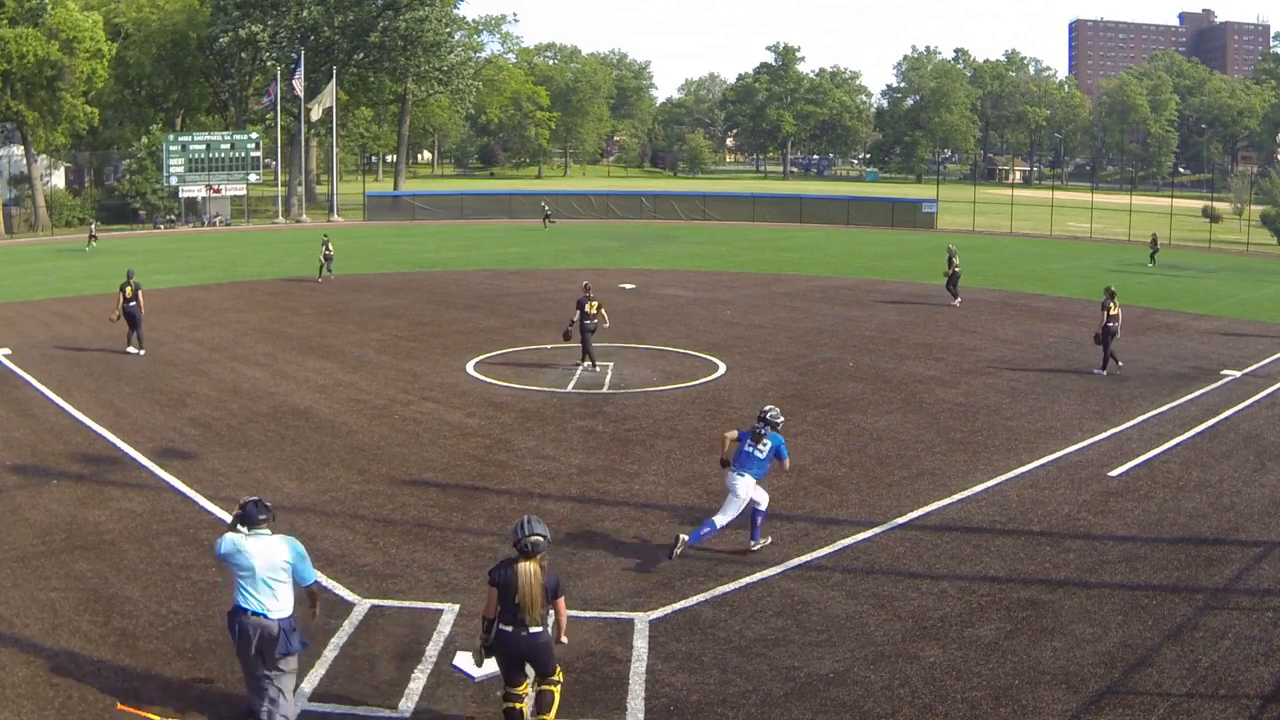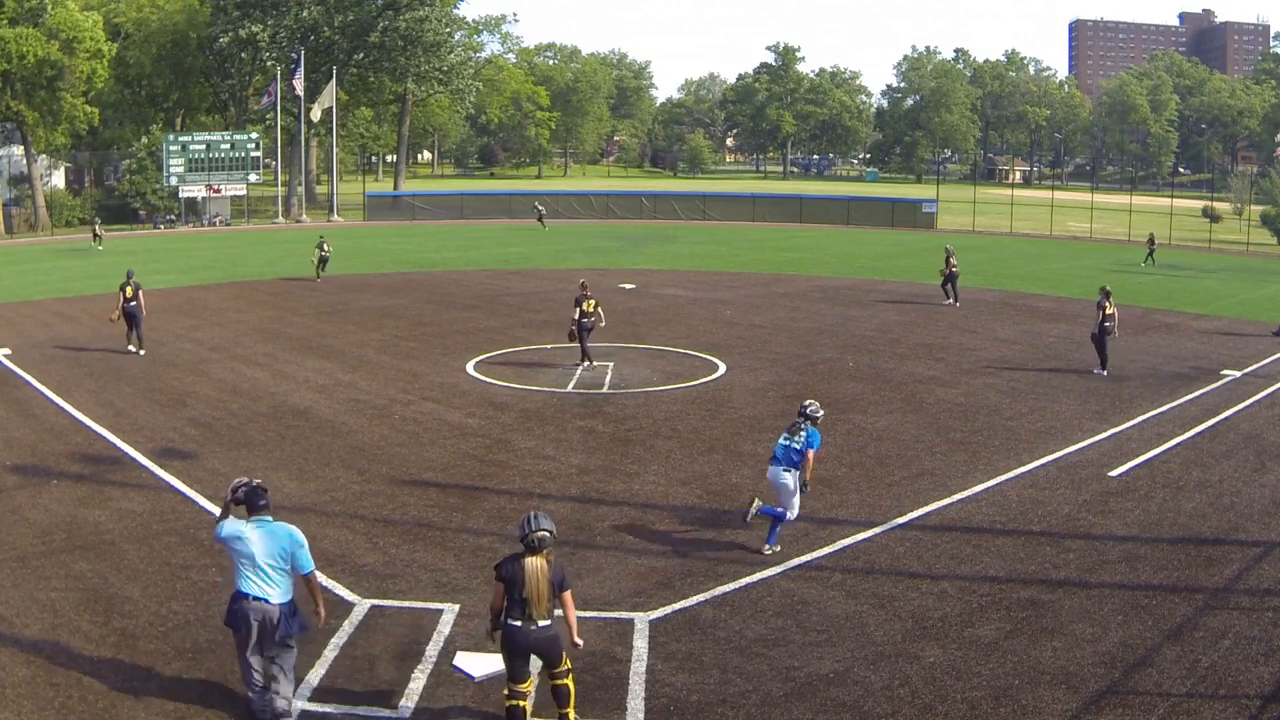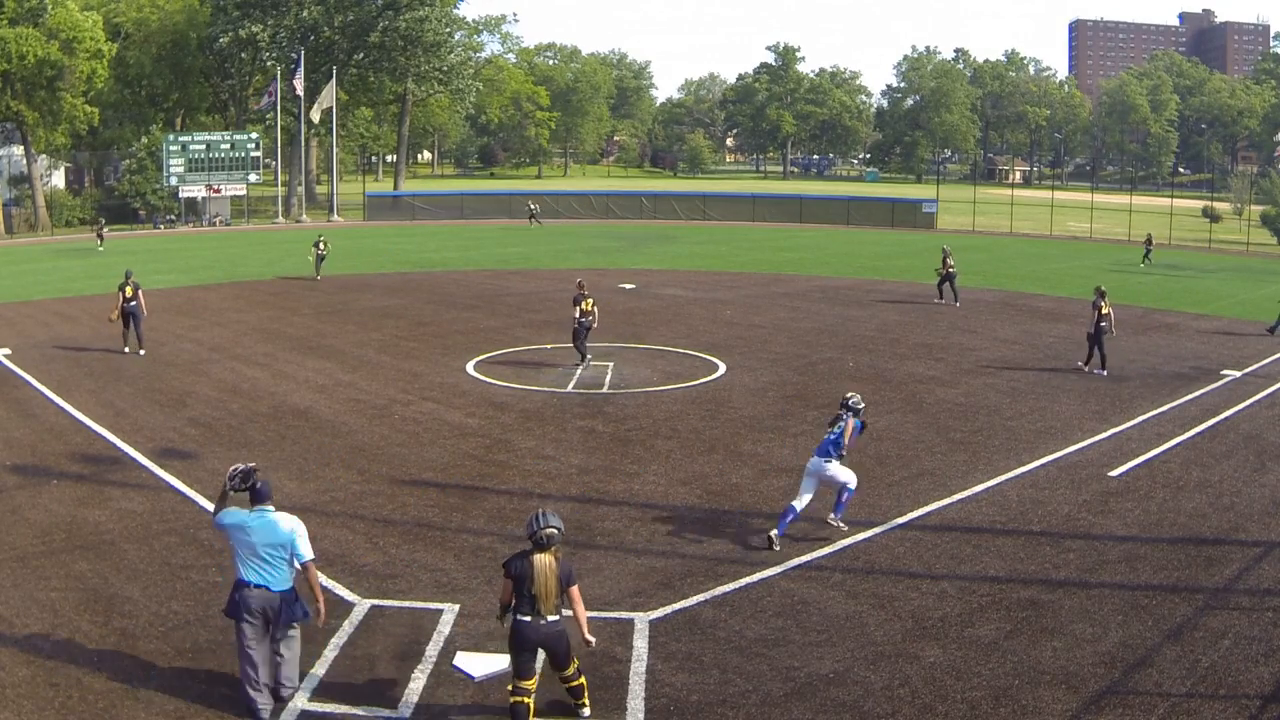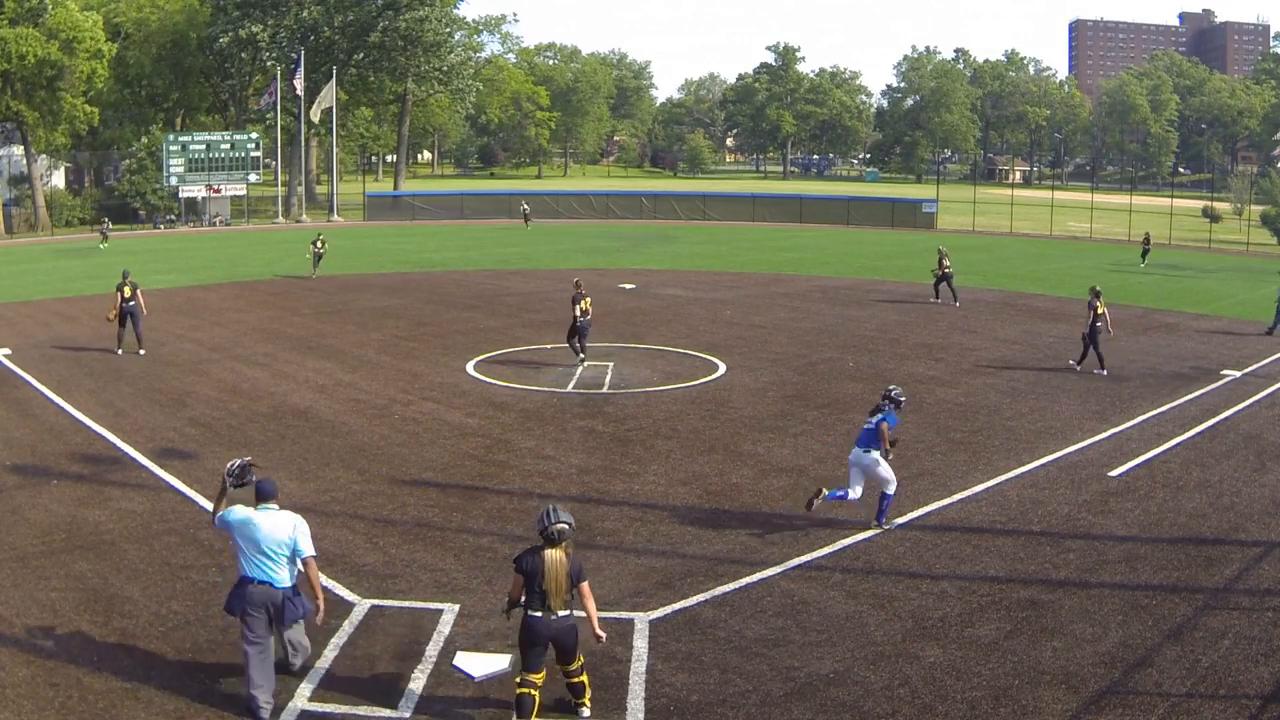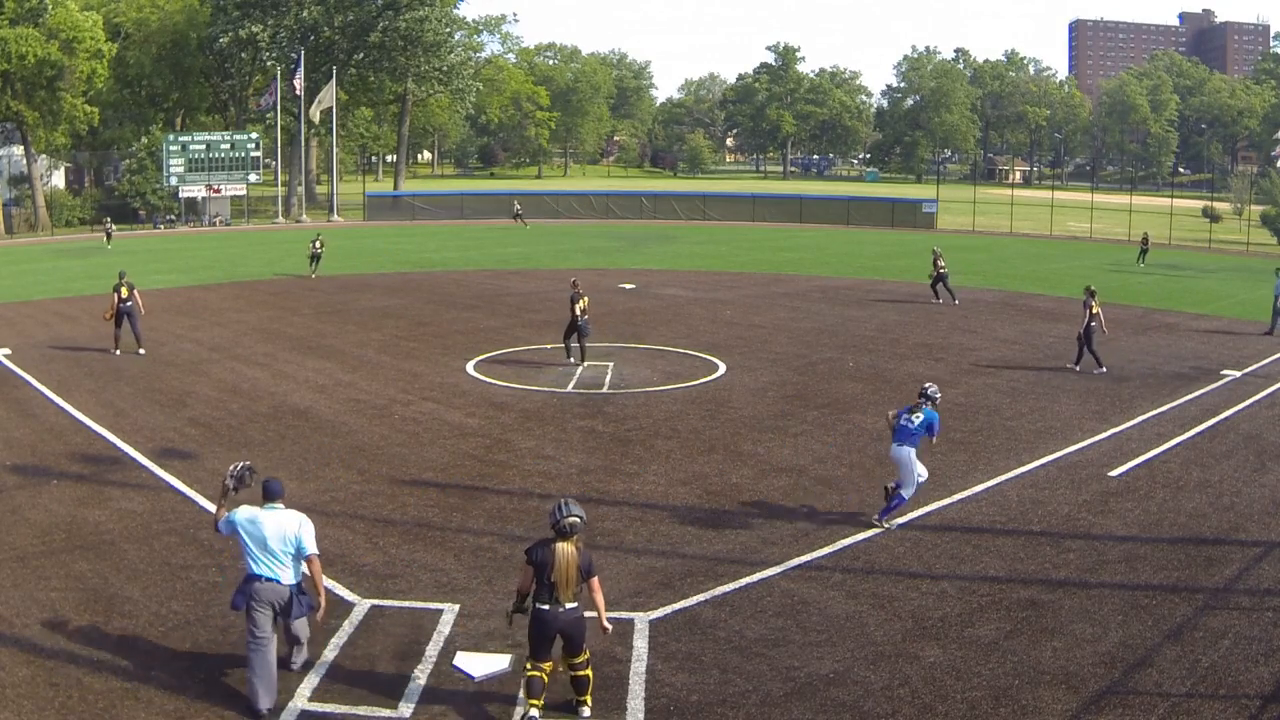
dt=0.1s
person 1, frame 1
left shoulder: (234, 545)
right shoulder: (289, 546)
left elbow: (219, 548)
right elbow: (310, 586)
left wrist: (234, 524)
right wrist: (314, 606)
left hip: (246, 621)
right hip: (280, 622)
left knee: (252, 667)
right knee: (281, 677)
person 1, frame 2
left shoulder: (235, 531)
right shoulder: (289, 533)
left elbow: (219, 528)
right elbow: (308, 575)
left wrist: (228, 503)
right wrist: (319, 605)
left hip: (247, 607)
right hip: (280, 609)
left knee: (251, 658)
right knee: (281, 659)
person 1, frame 3
left shoulder: (236, 519)
right shoulder: (291, 524)
left elbow: (216, 517)
right elbow: (308, 565)
left wrist: (226, 490)
right wrist: (319, 600)
left hip: (249, 596)
right hip: (281, 595)
left knee: (253, 650)
right knee: (286, 642)
right ankle: (286, 687)
person 1, frame 4
left shoulder: (239, 517)
right shoulder: (294, 521)
left elbow: (217, 518)
right elbow: (308, 561)
left wrist: (224, 488)
right wrist: (319, 597)
left hip: (251, 592)
right hip: (284, 592)
left knee: (255, 646)
right knee: (291, 631)
right ankle: (295, 660)
person 1, frame 5
left shoulder: (244, 516)
right shoulder: (299, 520)
left elbow: (220, 521)
right elbow: (311, 558)
left wrist: (224, 495)
right wrist: (320, 594)
left hip: (257, 589)
right hip: (288, 590)
left knee: (260, 643)
right knee: (296, 628)
right ankle: (296, 659)
person 2, frame 1
left shoulder: (502, 571)
right shoulder: (550, 575)
left elbow: (491, 610)
right elbow: (560, 611)
left wrist: (485, 638)
right wrist: (560, 634)
left hip: (507, 638)
right hip: (537, 640)
left knee: (513, 689)
right knee: (549, 681)
person 2, frame 2
left shoulder: (508, 565)
right shoulder: (557, 569)
left elbow: (497, 603)
right elbow: (568, 606)
left wrist: (494, 624)
right wrist: (574, 636)
left hip: (514, 633)
right hip: (545, 634)
left knee: (517, 685)
right knee: (560, 672)
person 2, frame 3
left shoulder: (516, 563)
right shoulder: (563, 566)
left elbow: (505, 598)
right elbow: (576, 602)
left wrist: (503, 613)
right wrist: (585, 633)
left hip: (523, 629)
right hip: (553, 629)
left knee: (522, 682)
right knee: (567, 670)
person 2, frame 4
left shoulder: (527, 558)
right shoulder: (573, 562)
left elbow: (515, 592)
right elbow: (586, 598)
left wrist: (509, 606)
right wrist: (596, 628)
left hip: (534, 624)
right hip: (564, 624)
left knee: (530, 675)
right knee: (572, 665)
person 2, frame 5
left shoulder: (539, 550)
right shoulder: (584, 556)
left elbow: (526, 585)
right elbow: (595, 591)
left wrist: (518, 605)
right wrist: (603, 619)
left hip: (543, 615)
right hip: (572, 616)
left knee: (538, 663)
right knee: (577, 660)
